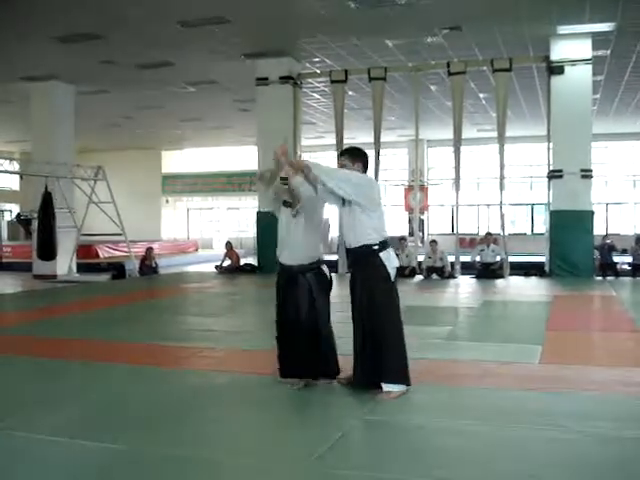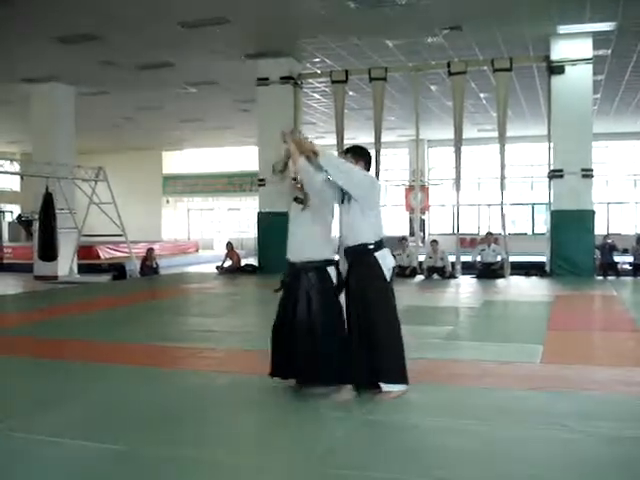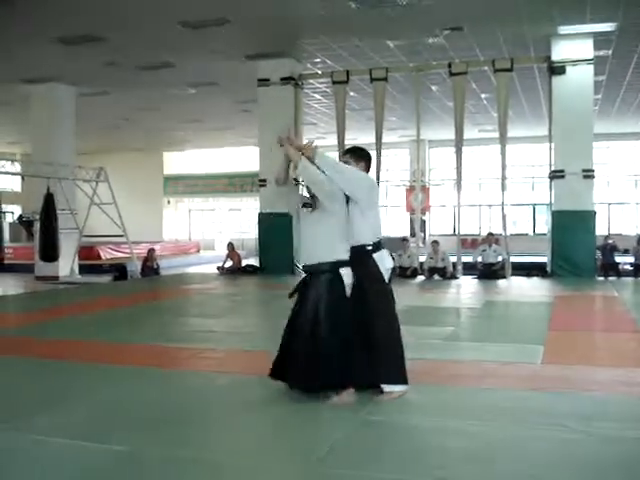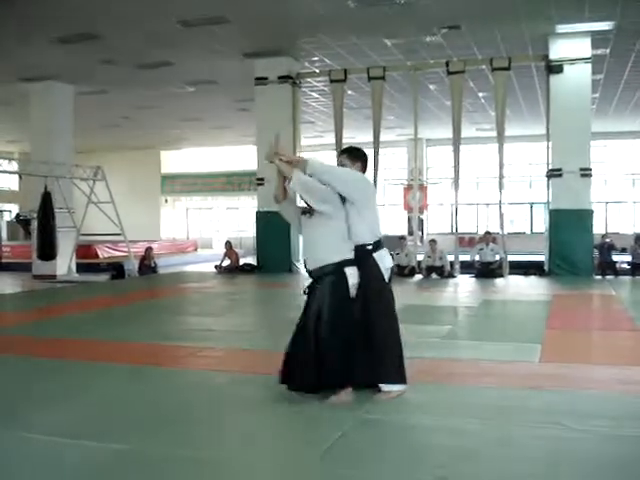
dt=0.2s
person 1, frame 1
left shoulder: (367, 185)
right shoulder: (345, 193)
left elbow: (332, 175)
right elbow: (321, 185)
left wrist: (303, 166)
right wrist: (301, 169)
left hip: (376, 261)
right hip: (359, 262)
left knee: (384, 321)
right knee: (363, 320)
left ankle: (396, 381)
right ankle: (365, 374)
person 1, frame 2
left shoulder: (367, 184)
right shoulder: (347, 190)
left elbow: (336, 166)
left wrist: (311, 151)
right wrist: (301, 155)
left hip: (371, 261)
right hip: (356, 261)
left knee: (382, 321)
right knee: (359, 321)
left ankle: (395, 381)
right ankle: (363, 375)
person 1, frame 3
left shoulder: (365, 184)
right shoulder: (348, 189)
left elbow: (334, 169)
right elbow: (328, 175)
left wrist: (307, 152)
right wrist: (300, 156)
left hip: (371, 261)
right hip: (356, 261)
left knee: (381, 321)
right knee: (359, 321)
left ankle: (395, 382)
right ankle: (365, 375)
person 1, frame 4
left shoulder: (360, 184)
right shoulder: (347, 190)
left elbow: (326, 173)
right elbow: (325, 180)
left wrist: (294, 160)
right wrist: (290, 164)
left hip: (371, 261)
right hip: (357, 261)
left knee: (380, 320)
right knee: (359, 321)
left ankle: (393, 381)
right ankle: (365, 374)
person 2, frame 1
left shoulder: (313, 204)
right shoulder: (283, 200)
left elbow: (307, 191)
right elbow: (264, 182)
left wrist: (289, 169)
right wrist: (277, 171)
left hip: (310, 274)
right hip: (287, 274)
left knee: (314, 324)
right knee: (288, 325)
left ankle: (323, 373)
right ankle: (299, 372)
person 2, frame 2
left shoulder: (324, 199)
right shoulder: (296, 198)
left elbow: (311, 176)
left hip: (319, 275)
right hip: (297, 274)
left knee: (326, 328)
right knee: (290, 325)
left ankle: (343, 382)
right ankle: (302, 373)
person 2, frame 3
left shoulder: (335, 200)
right shoulder: (304, 207)
left elbow: (312, 173)
right elbow: (283, 182)
left wrist: (291, 150)
right wrist: (288, 158)
left hip: (333, 277)
right hip: (313, 278)
left knee: (334, 331)
right knee: (302, 328)
left ankle: (345, 387)
right ankle: (306, 379)
person 2, frame 4
left shoulder: (331, 203)
right shoulder: (303, 216)
left elbow: (301, 181)
right elbow: (281, 200)
left wrist: (278, 162)
right wrist: (280, 172)
left hip: (339, 277)
right hip: (320, 280)
left knee: (335, 331)
right knee: (310, 330)
left ankle: (345, 386)
right ankle: (316, 381)
